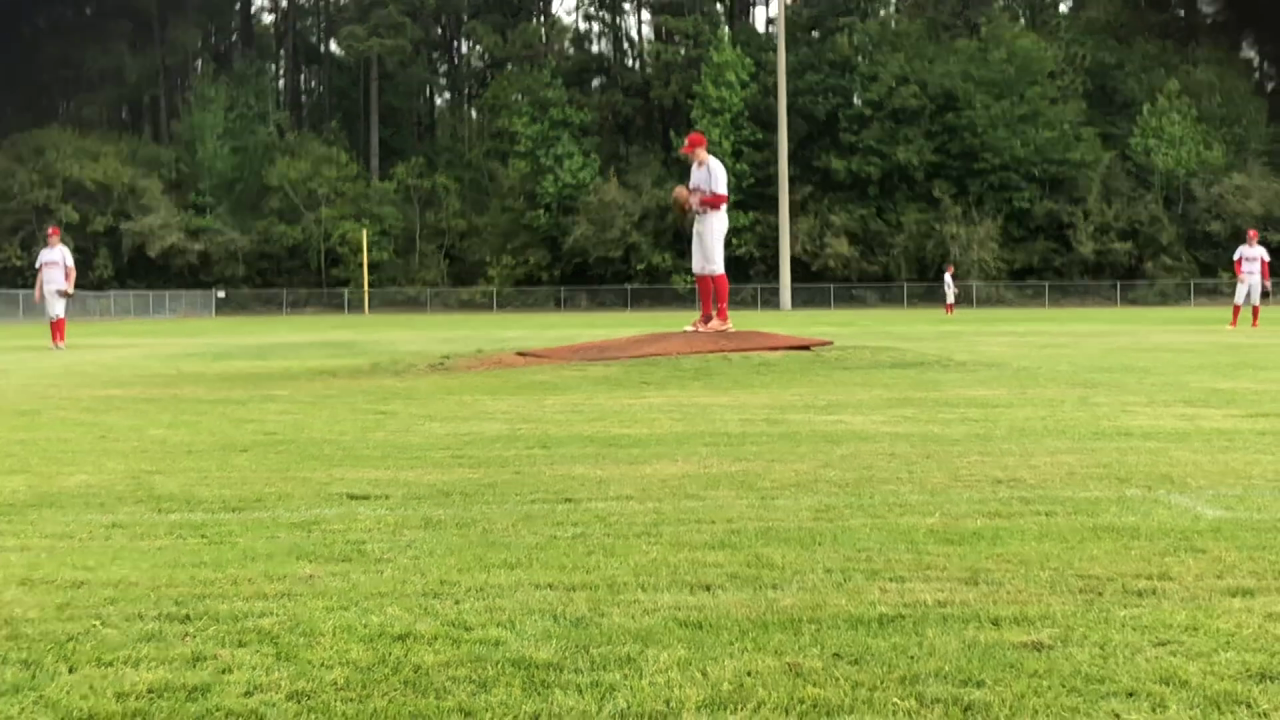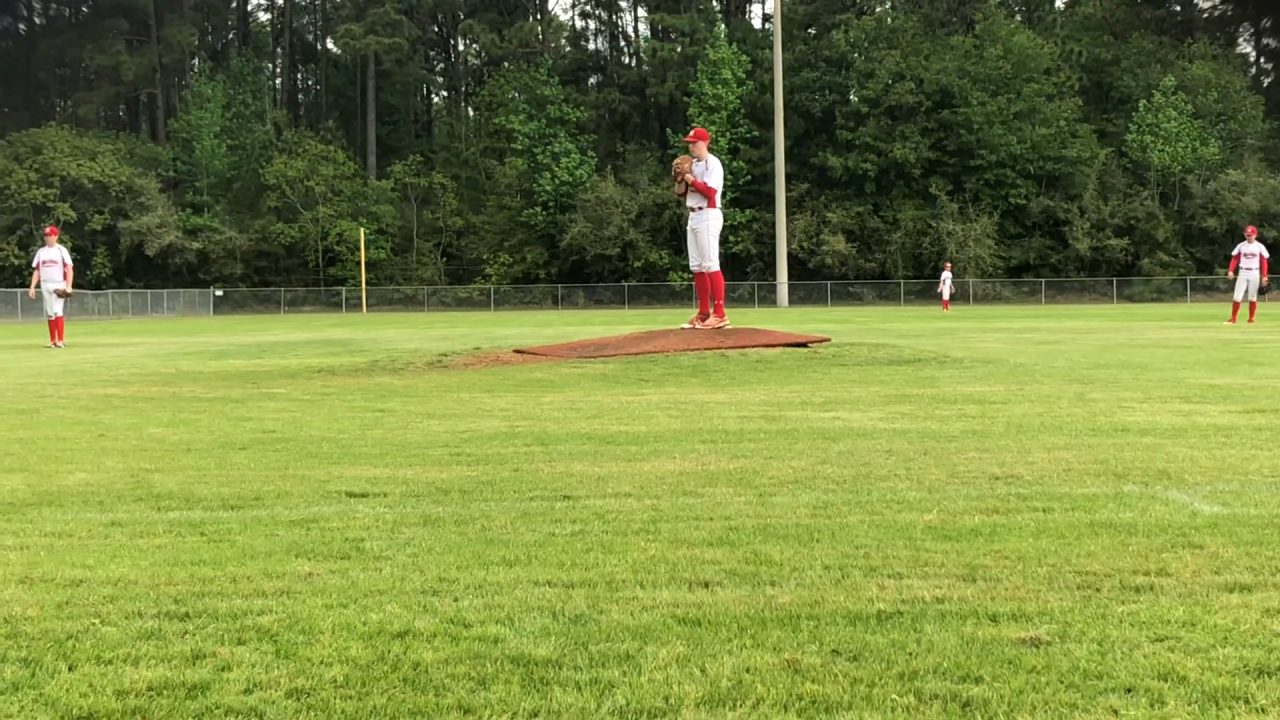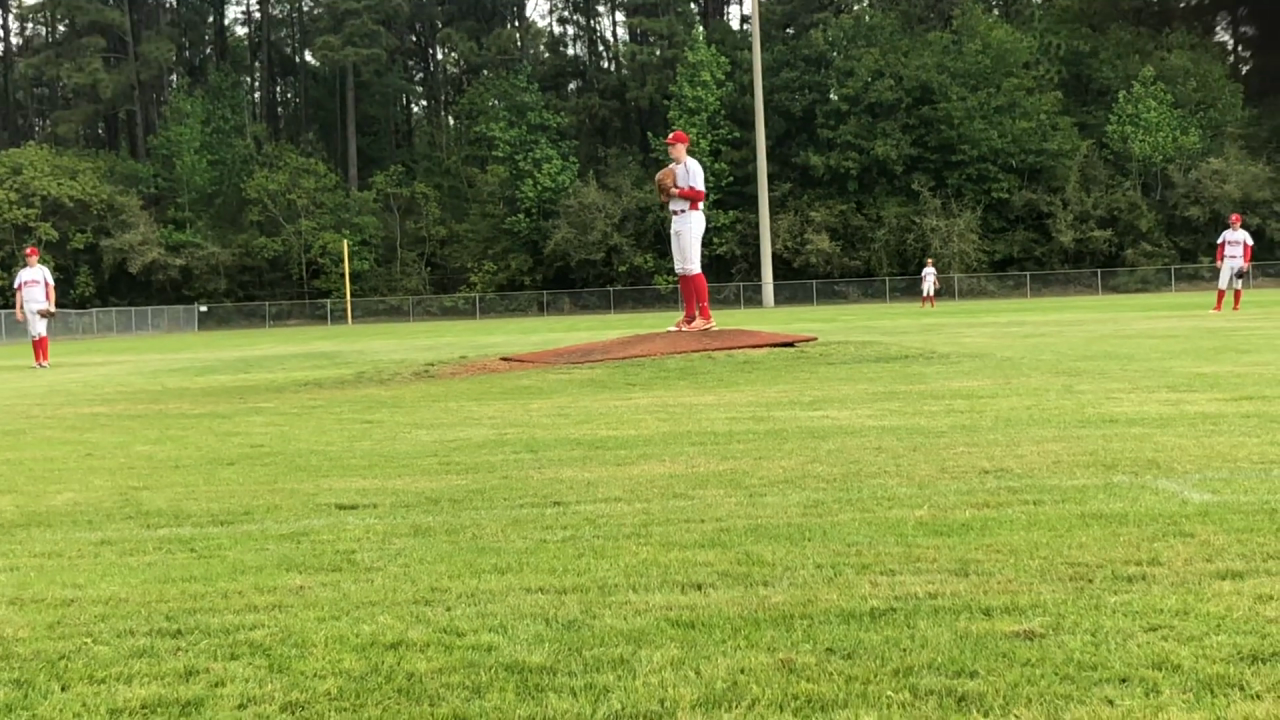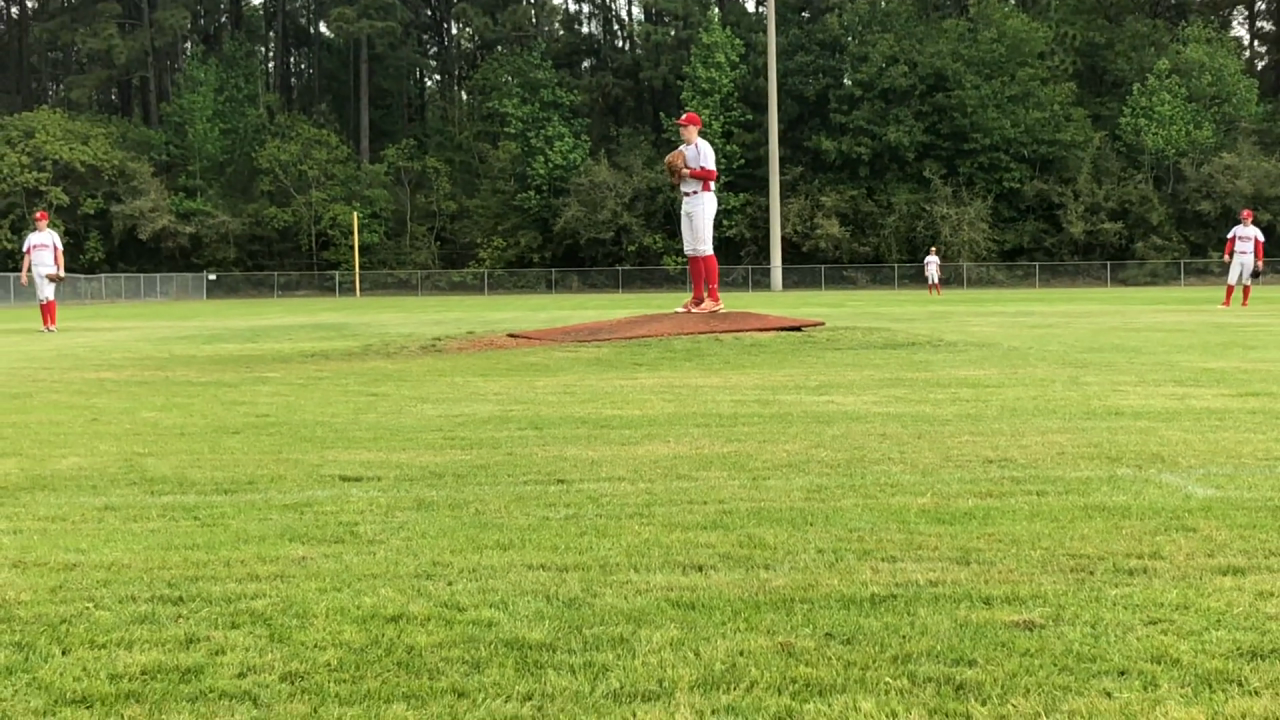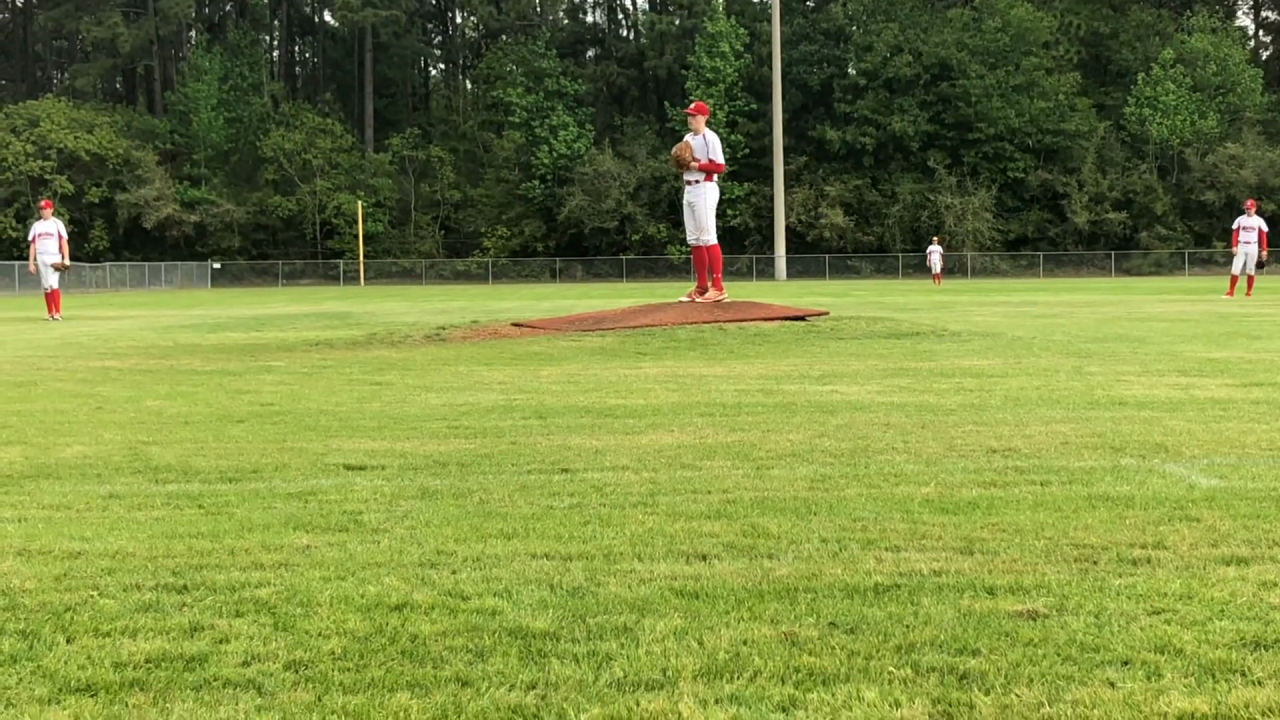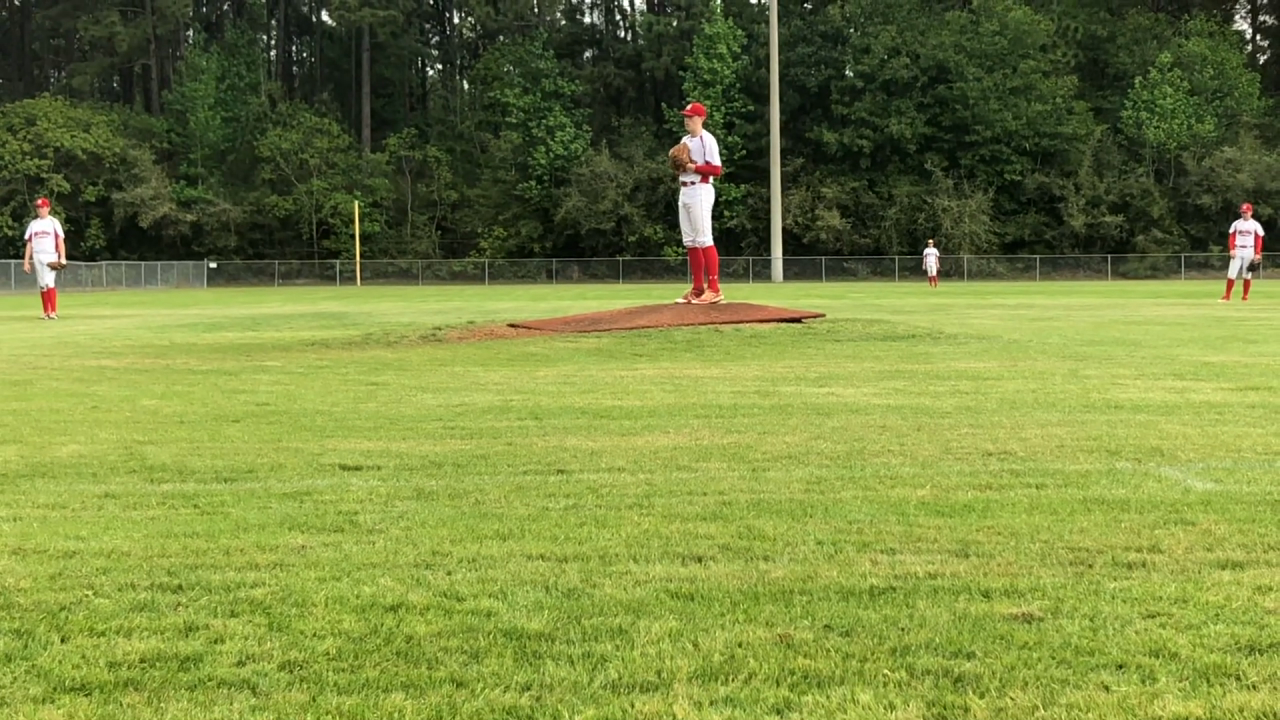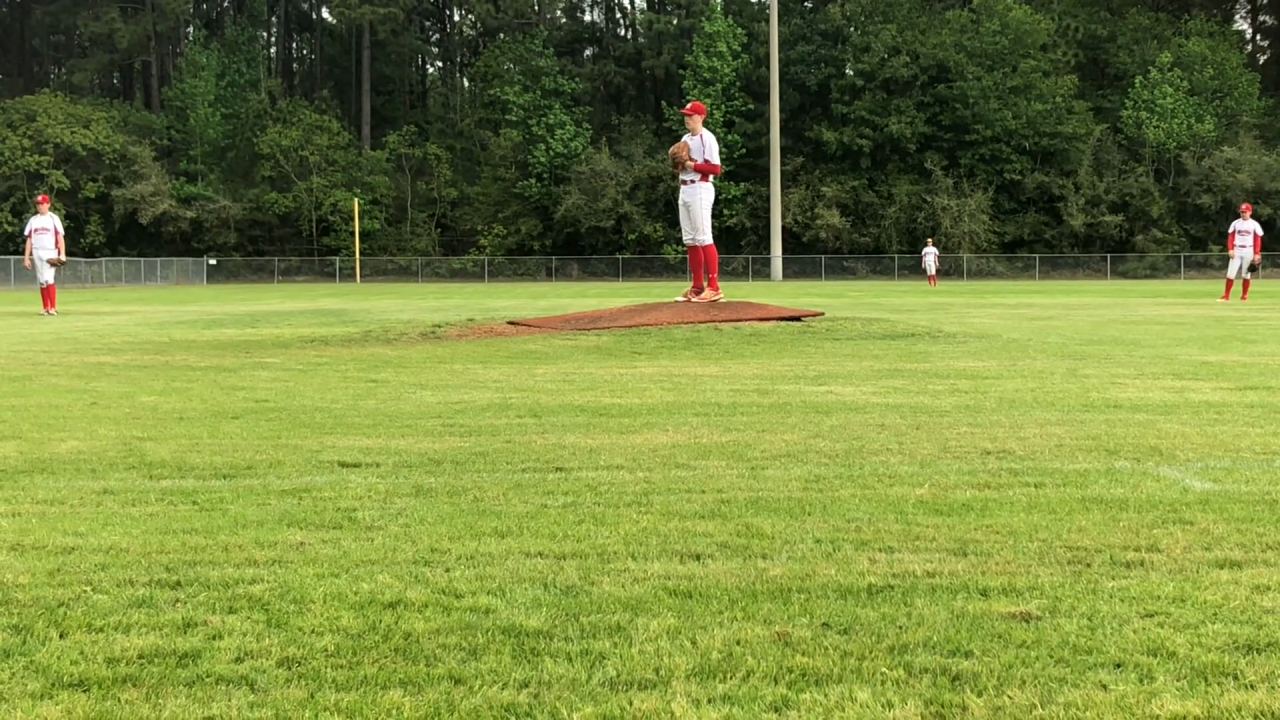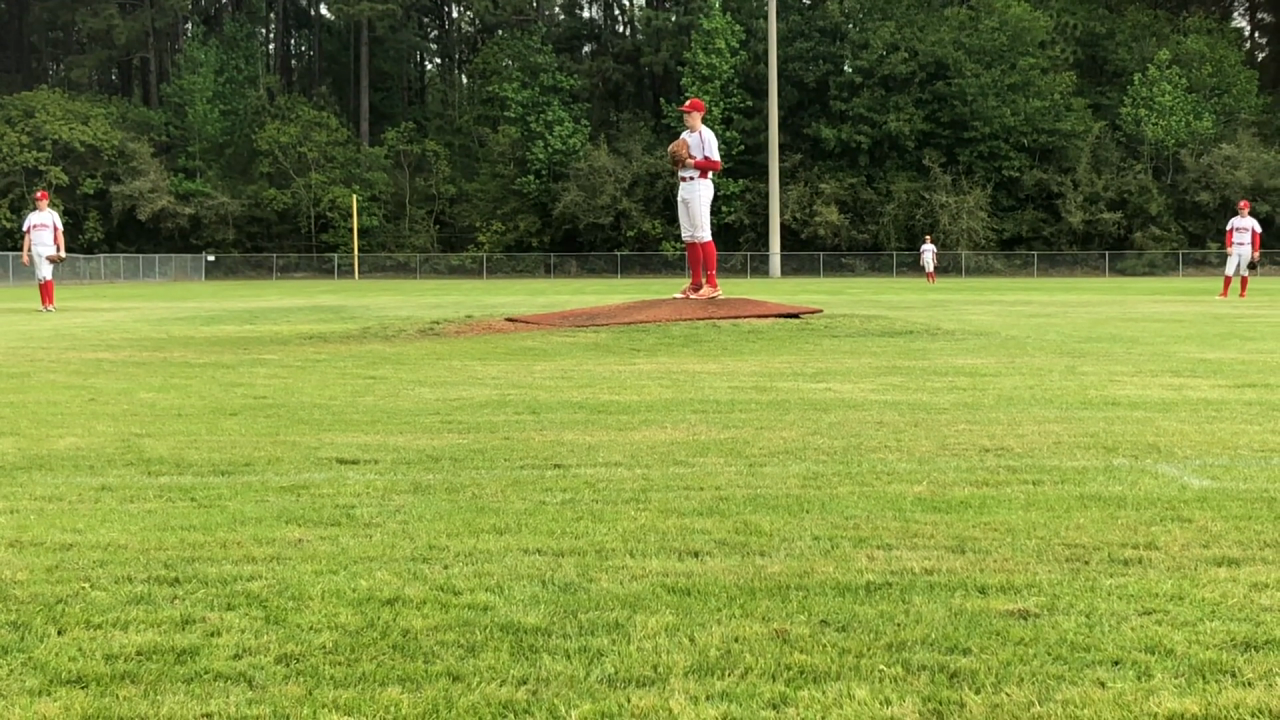
dt=0.4s
person 1, frame 1
left shoulder: (715, 167)
right shoulder: (695, 167)
left elbow: (721, 199)
left wrist: (697, 201)
right wrist: (688, 199)
left hip: (713, 219)
right hip: (699, 220)
left knee: (715, 268)
right knee: (700, 269)
left ankle: (723, 317)
right ankle: (706, 315)
person 1, frame 2
left shoulder: (713, 163)
right shoulder: (692, 164)
left elbow: (710, 192)
right elbow: (683, 193)
left wrist: (692, 180)
right wrist: (681, 180)
left hip: (708, 216)
right hip: (693, 216)
left knee: (710, 265)
right knee: (696, 266)
left ankle: (719, 314)
right ankle: (704, 313)
person 1, frame 3
left shoulder: (692, 166)
right shoulder: (671, 169)
left elbow: (699, 195)
left wrist: (677, 192)
right wrist: (665, 191)
left hip: (690, 219)
right hip: (676, 220)
left knee: (692, 267)
right knee: (681, 270)
left ankle: (705, 316)
right ankle: (690, 316)
person 1, frame 4
left shoulder: (703, 147)
right shoulder: (681, 150)
left elbow: (711, 175)
left wrist: (688, 172)
left hip: (702, 200)
right hip: (687, 201)
left knee: (703, 249)
right knee: (691, 251)
left ankle: (714, 298)
right ankle: (698, 297)
person 1, frame 5
left shoulder: (710, 138)
right shoulder: (687, 138)
left elbow: (720, 167)
left wrist: (695, 165)
left hip: (704, 190)
right hip: (689, 190)
left knee: (707, 238)
right knee: (694, 240)
left ankle: (718, 287)
right ankle: (701, 286)
person 1, frame 6
left shoulder: (707, 140)
right shoulder: (685, 140)
left elbow: (716, 170)
left wrist: (692, 167)
left hip: (700, 191)
right hip: (684, 191)
left knee: (704, 239)
right knee: (690, 242)
left ankle: (714, 289)
right ankle: (698, 288)
person 1, frame 7
left shoulder: (707, 138)
right shoulder: (685, 139)
left elbow: (715, 169)
left wrist: (690, 165)
left hip: (700, 190)
right hip: (684, 189)
left knee: (703, 238)
right knee: (690, 240)
left ankle: (713, 287)
right ankle: (697, 286)
person 1, frame 8
left shoulder: (706, 135)
right shoulder: (684, 136)
left elbow: (715, 165)
left wrist: (691, 163)
left hip: (699, 186)
right hip: (683, 186)
left knee: (702, 235)
right knee: (688, 237)
left ankle: (712, 284)
right ankle: (696, 283)
